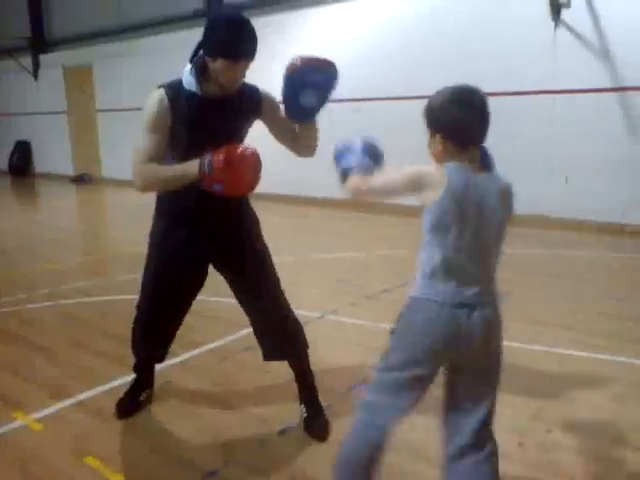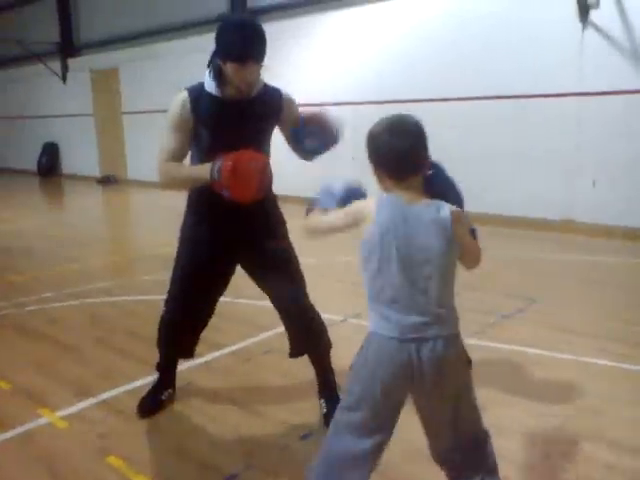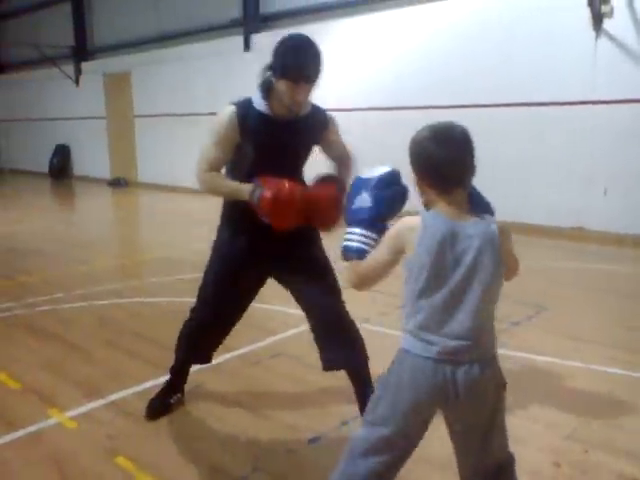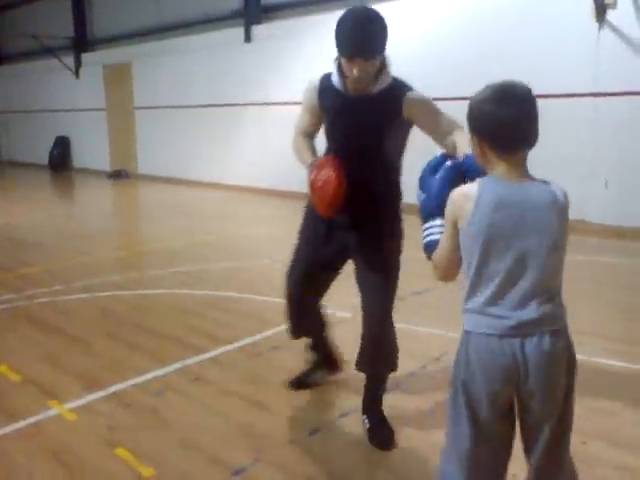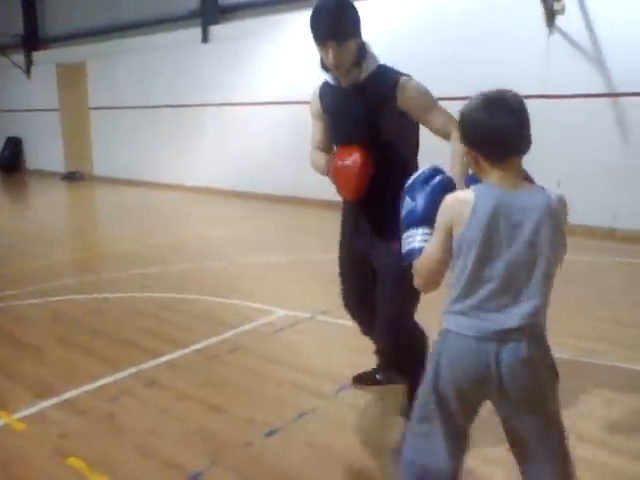
dt=0.3s
person 1, frame 1
left shoulder: (255, 100)
right shoulder: (166, 100)
left elbow: (305, 147)
right elbow: (142, 176)
right wrist: (199, 167)
left hip: (234, 223)
right hip: (177, 227)
left knee: (274, 311)
right knee: (152, 314)
left ankle: (309, 399)
right ankle: (142, 382)
person 1, frame 2
left shoulder: (277, 102)
right shoulder: (189, 104)
left elbow: (303, 146)
right elbow: (166, 171)
right wrist: (211, 172)
left hip: (261, 221)
right hip: (207, 225)
left knee: (297, 305)
right knee: (180, 309)
left ankle: (330, 393)
right ankle: (164, 382)
person 1, frame 3
left shoulder: (320, 121)
right shoulder: (236, 117)
left elbow: (343, 160)
right elbow: (206, 176)
right wrist: (250, 191)
left hip: (296, 234)
right hip: (242, 235)
left knee: (333, 317)
right knee: (206, 316)
left ankle: (371, 408)
right ankle: (175, 385)
person 1, frame 4
left shoulder: (404, 101)
right shoulder: (320, 90)
left elbow: (459, 136)
right elbow: (302, 136)
right wrist: (312, 165)
left hip: (377, 221)
right hip: (326, 212)
left knee: (377, 316)
right knee: (299, 292)
left ankle: (372, 408)
right ankle: (323, 359)
person 1, frame 5
left shoulder: (399, 88)
right shoulder: (324, 96)
left elbow: (457, 133)
right elbow: (318, 153)
left wrist: (459, 187)
right wrist: (332, 167)
left hip: (398, 217)
right hip: (357, 213)
left knee: (395, 316)
right knee: (357, 301)
right ankle: (393, 363)
person 2, frame 1
left shoulder: (431, 178)
right shoulder: (501, 189)
left elbow: (359, 189)
left wrist: (353, 162)
left hip: (429, 314)
right hip: (482, 319)
left knee: (380, 406)
right knee: (472, 426)
person 2, frame 2
left shoulder: (368, 211)
right shoulder: (449, 217)
left elbow: (313, 225)
right elbow: (473, 261)
left wrist: (327, 208)
left hip: (385, 349)
right hip: (441, 349)
left knee: (348, 445)
right knee: (467, 449)
person 2, frame 3
left shoulder: (410, 229)
right shoulder: (495, 232)
left elbow: (358, 279)
left wrist: (363, 223)
left hip: (418, 366)
right hip: (476, 369)
person 2, frame 4
left shoulder: (463, 198)
right shoulder: (557, 199)
left elbow: (443, 271)
left wrist: (435, 215)
left hip: (484, 345)
right hip: (546, 346)
person 2, frame 5
left shoulder: (457, 204)
right shoulder: (554, 205)
left elbow: (425, 280)
left wrist: (419, 225)
left hip: (462, 349)
right hip: (523, 353)
